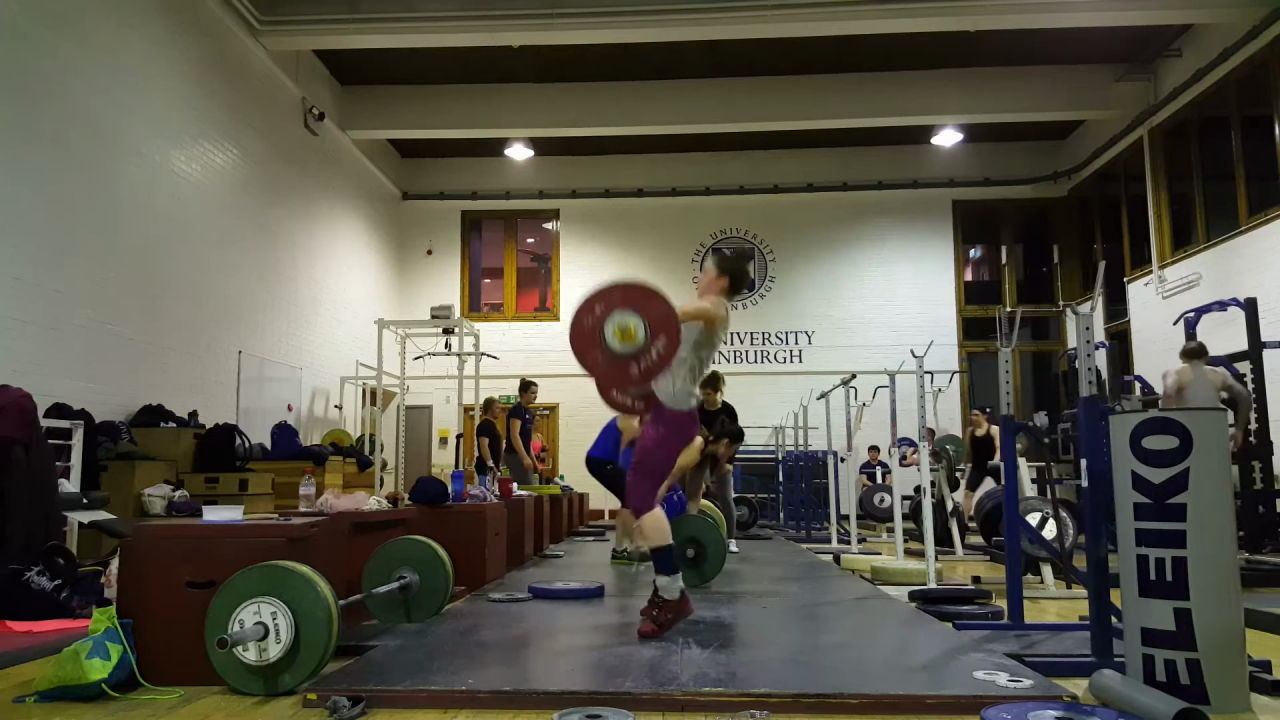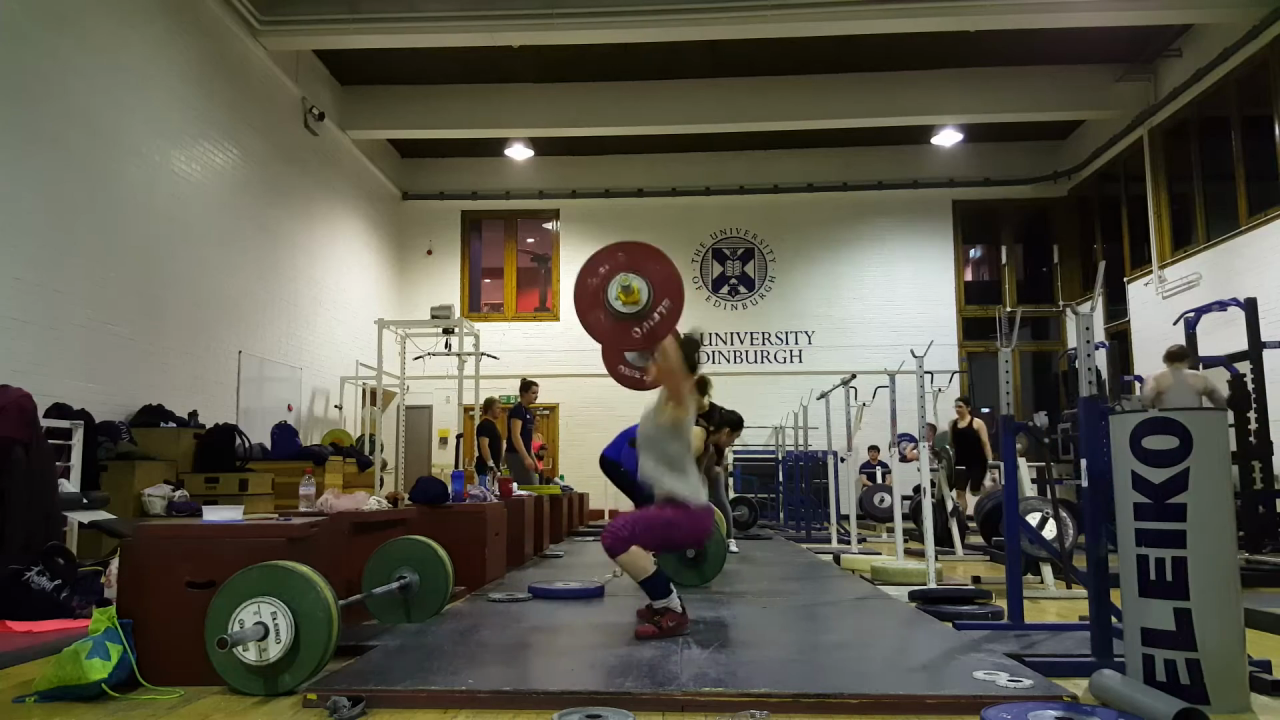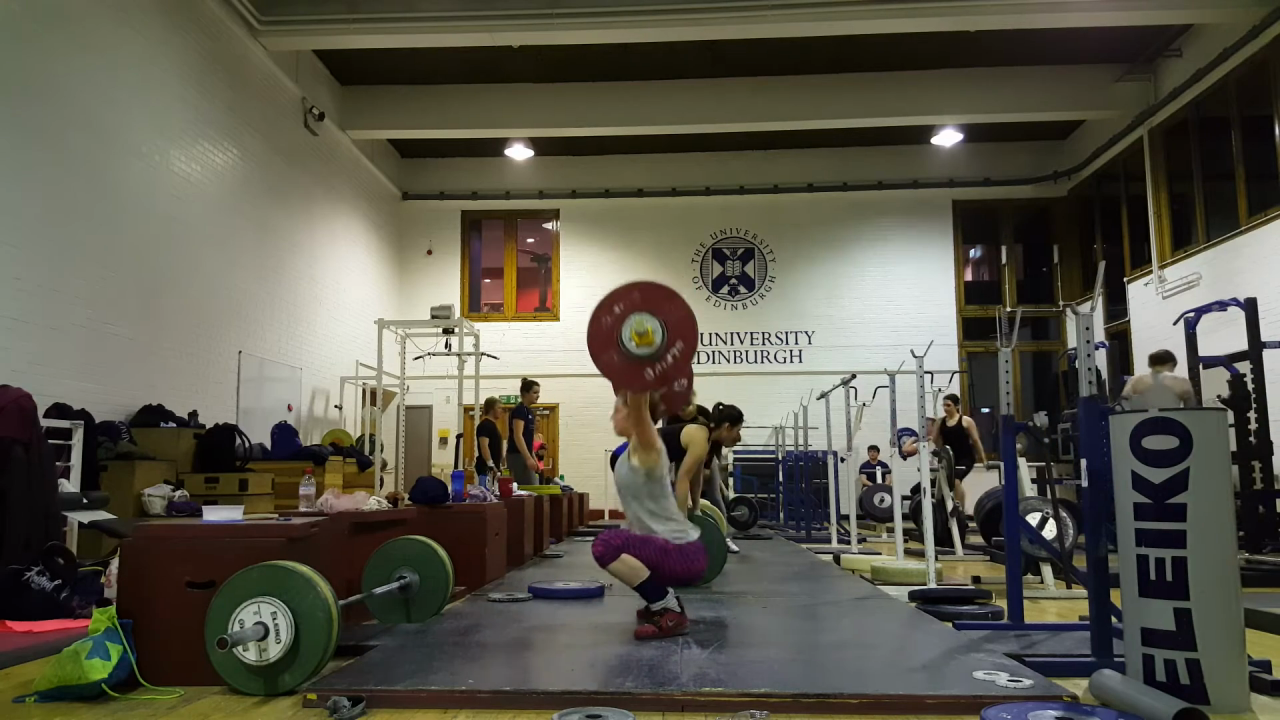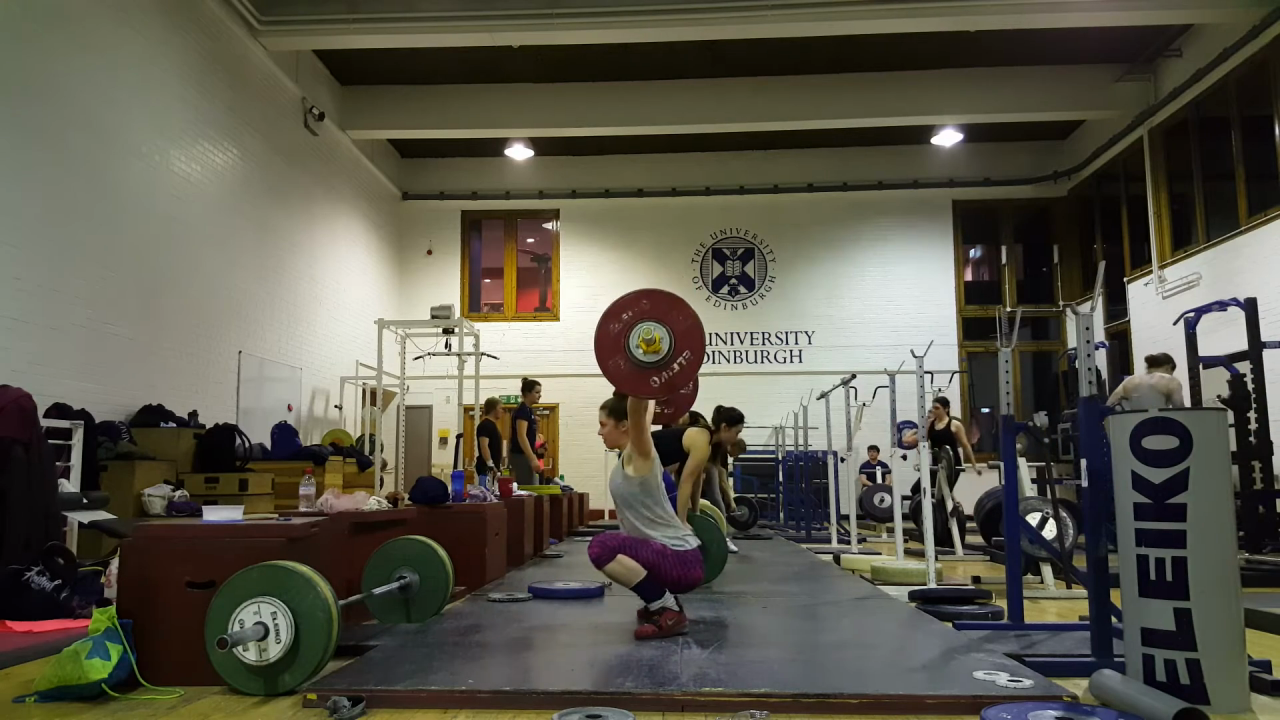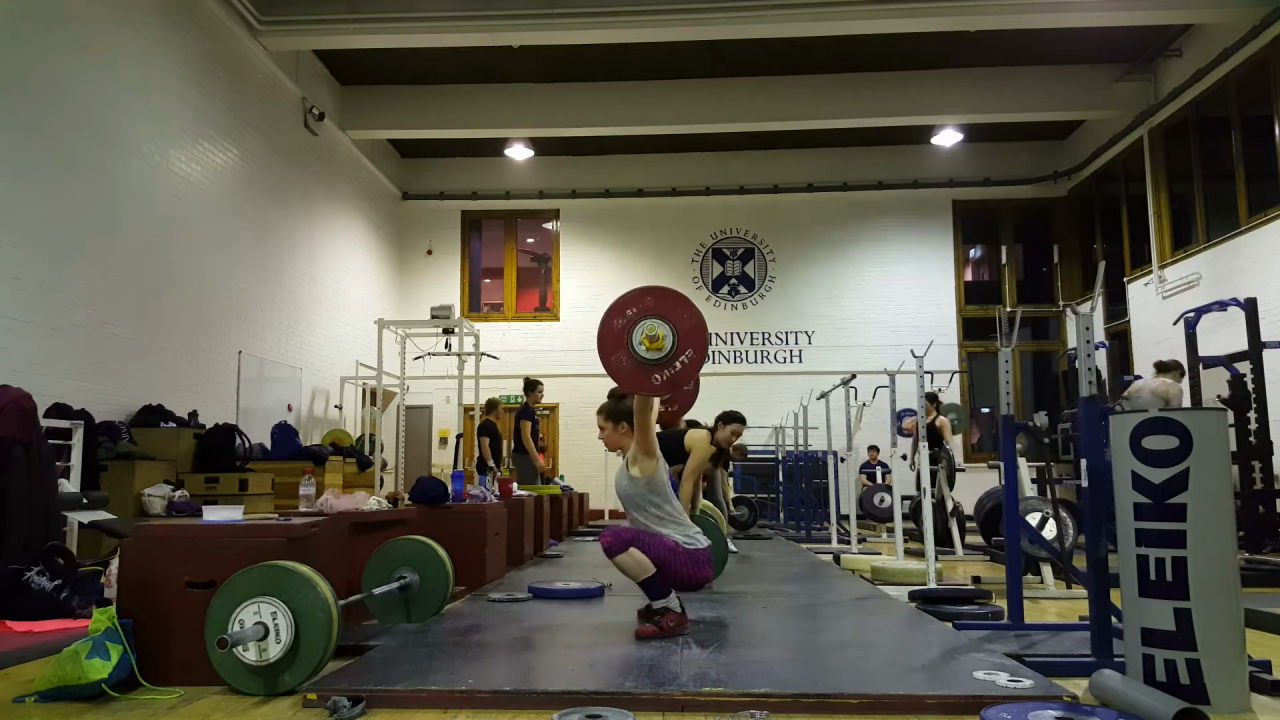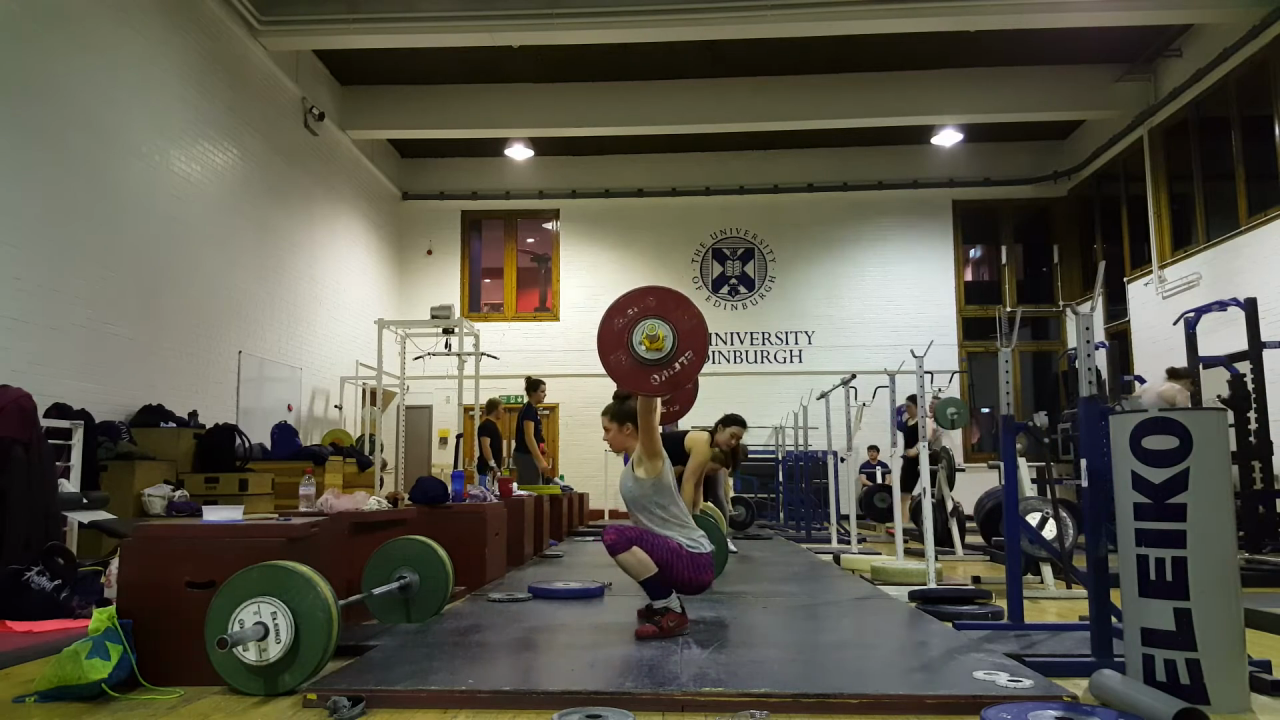
dt=0.2s
person 1, frame 1
left shoulder: (714, 310)
right shoulder: (707, 311)
left elbow: (685, 311)
left hip: (673, 414)
right hip: (667, 413)
left knee: (640, 498)
right knee: (643, 497)
left ankle: (672, 597)
right ankle: (666, 590)
person 1, frame 2
left shoulder: (677, 399)
right shoulder: (670, 401)
left elbow: (667, 354)
left hip: (689, 515)
right hip: (675, 505)
left knee: (615, 535)
right knee: (622, 537)
left ankle: (671, 611)
right ankle: (666, 599)
person 1, frame 3
left shoulder: (646, 447)
right shoulder: (637, 447)
left elbow: (640, 405)
right elbow: (636, 404)
left hip: (682, 554)
right hip: (675, 547)
left knee: (606, 545)
right knee: (615, 546)
left ankle: (669, 612)
right ankle: (664, 601)
person 1, frame 4
left shoulder: (638, 455)
right shoulder: (632, 457)
left elbow: (638, 412)
right elbow: (645, 410)
left hip: (680, 560)
right hip: (674, 555)
left knee: (601, 548)
right knee: (610, 547)
left ankle: (668, 611)
right ankle: (663, 601)
person 1, frame 5
left shoulder: (642, 455)
right shoulder: (636, 457)
left elbow: (643, 411)
right elbow: (649, 412)
left hip: (690, 559)
right hip: (682, 554)
left knee: (614, 539)
right knee: (620, 540)
left ankle: (671, 612)
right ankle: (665, 601)
person 1, frame 6
left shoulder: (648, 457)
right shoulder: (639, 458)
left elbow: (647, 415)
right elbow: (651, 416)
left hip: (692, 562)
right hip: (684, 556)
left knee: (615, 536)
right knee: (623, 541)
left ankle: (671, 612)
right ankle: (665, 602)
